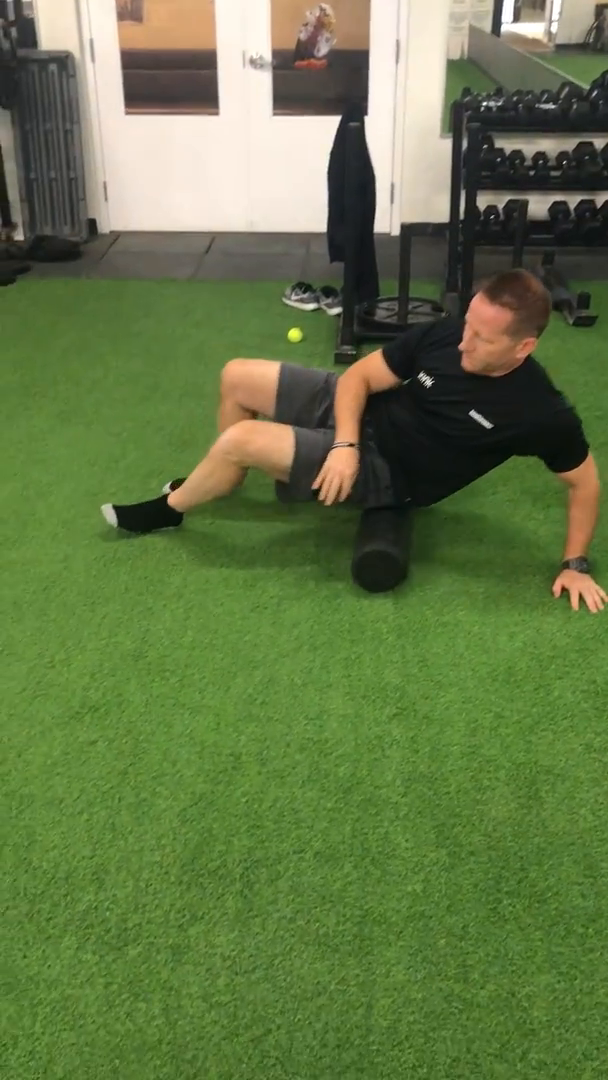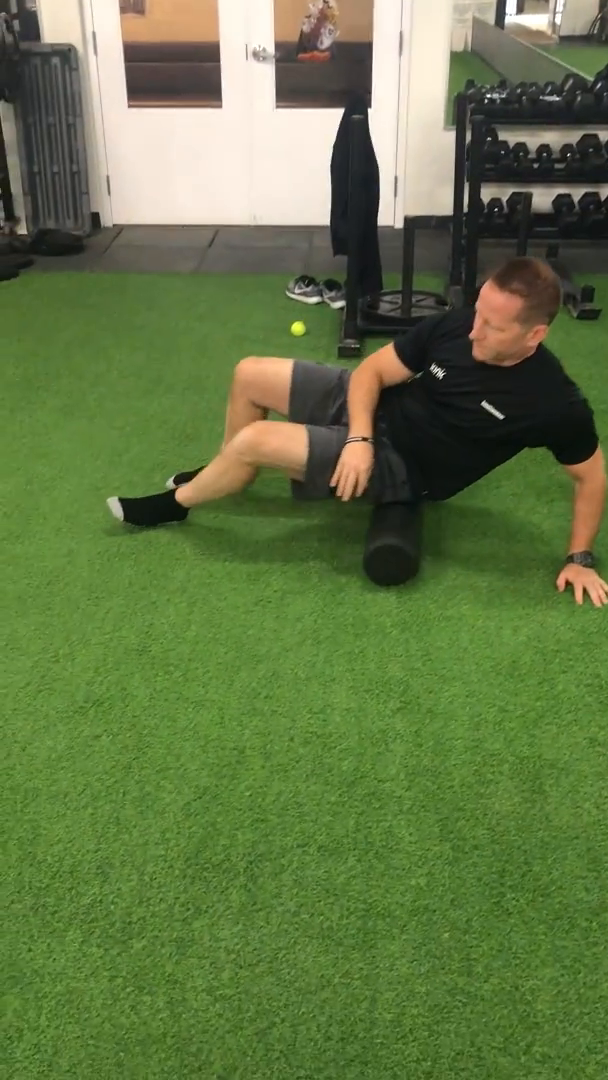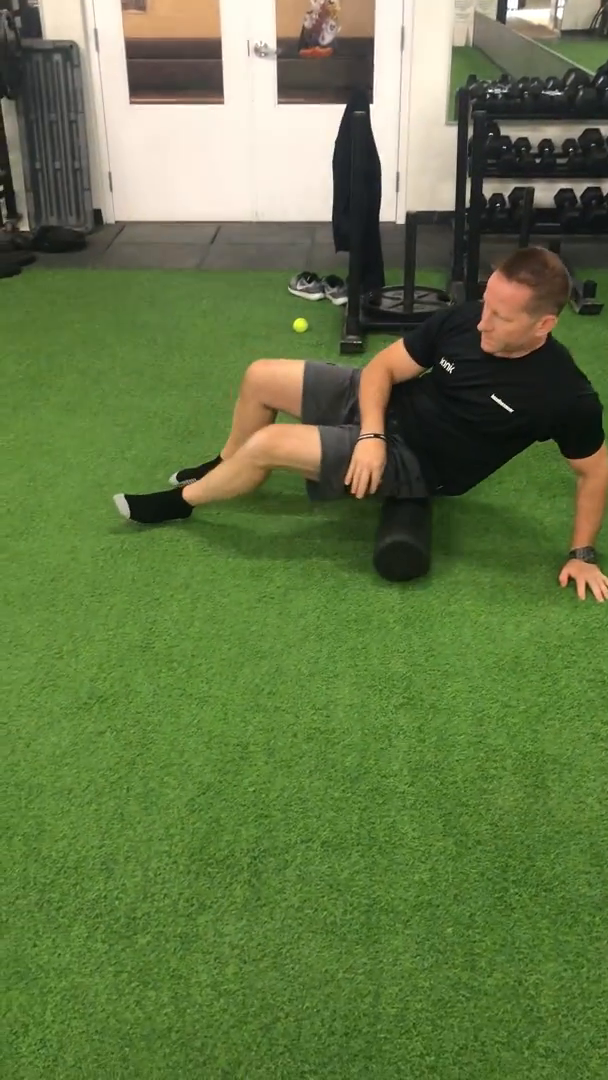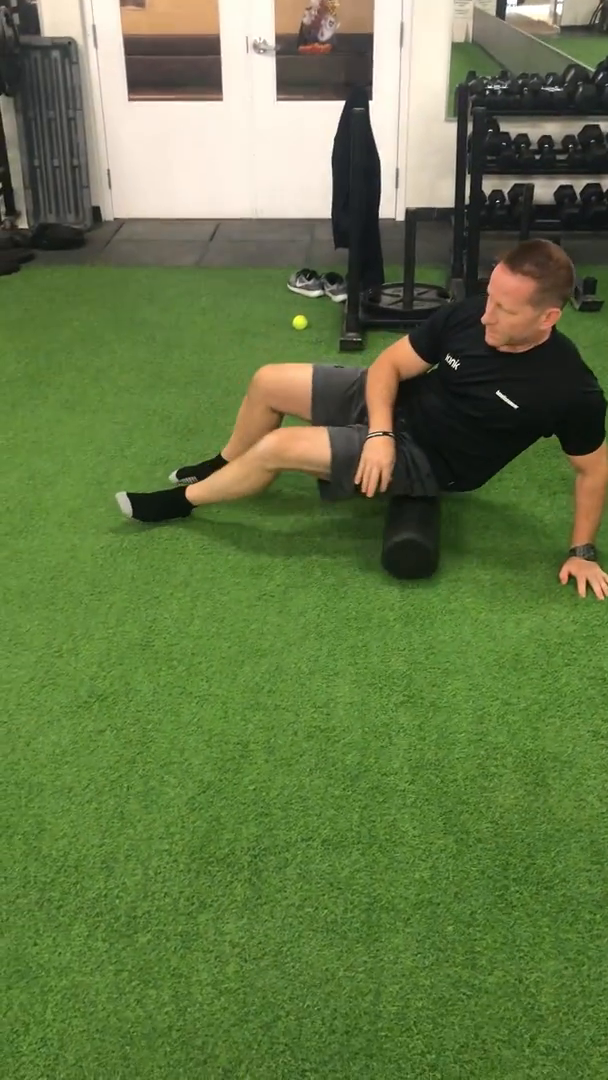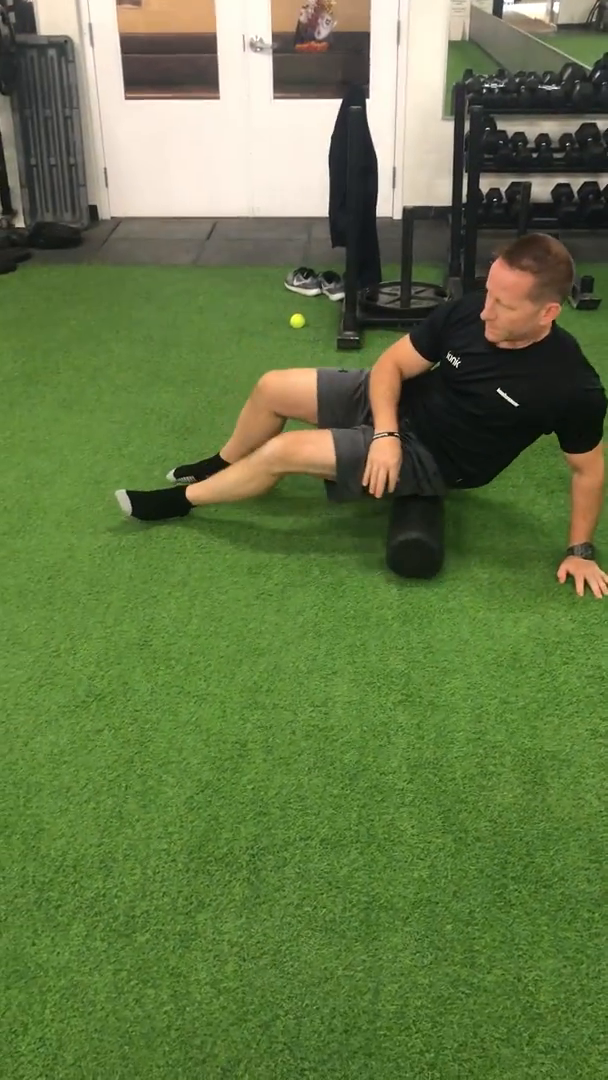
dt=0.1s
person 1, frame 1
left shoulder: (541, 412)
right shoulder: (445, 335)
right elbow: (359, 376)
right wrist: (346, 445)
left hip: (387, 471)
right hip: (362, 413)
left knee: (239, 442)
right knee: (238, 376)
left ankle: (168, 510)
right ankle: (209, 480)
person 1, frame 2
left shoulder: (553, 403)
right shoulder: (454, 326)
right elbow: (372, 370)
right wrist: (359, 440)
left hip: (398, 466)
right hip: (373, 411)
left knee: (254, 441)
right knee: (250, 375)
left ankle: (175, 505)
right ankle: (216, 473)
person 1, frame 3
left shoulder: (565, 396)
right shoulder: (463, 319)
right elbow: (382, 367)
right wrist: (372, 437)
left hip: (416, 462)
right hip: (388, 406)
left knee: (268, 446)
right knee: (261, 377)
left ankle: (180, 502)
right ankle: (222, 467)
person 1, frame 4
right shoulder: (468, 315)
right elbow: (389, 365)
right wrist: (380, 435)
left hip: (424, 460)
right hip: (394, 405)
left knee: (277, 448)
right knee: (268, 382)
left ankle: (183, 500)
right ankle: (225, 465)
person 1, frame 5
right shoulder: (468, 312)
right elbow: (391, 364)
right wrist: (387, 435)
left hip: (433, 459)
right hip: (399, 403)
left knee: (283, 453)
right knee: (271, 388)
left ankle: (182, 500)
right ankle: (221, 464)
